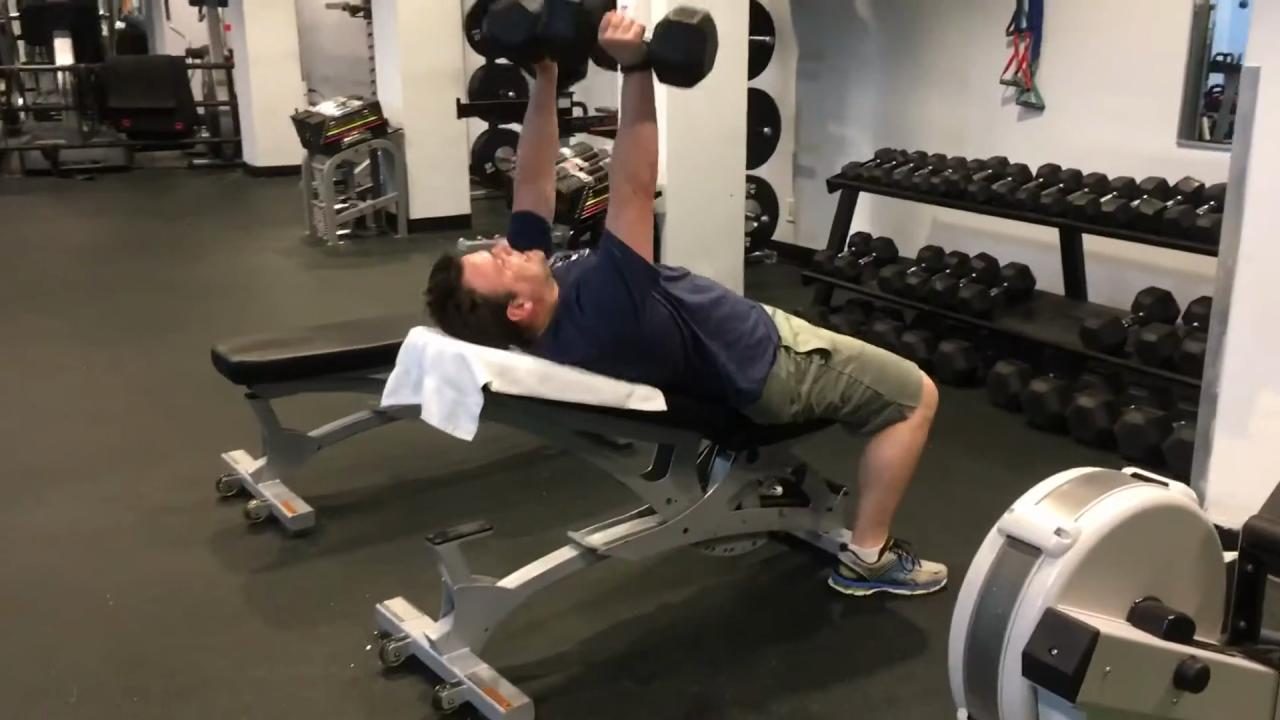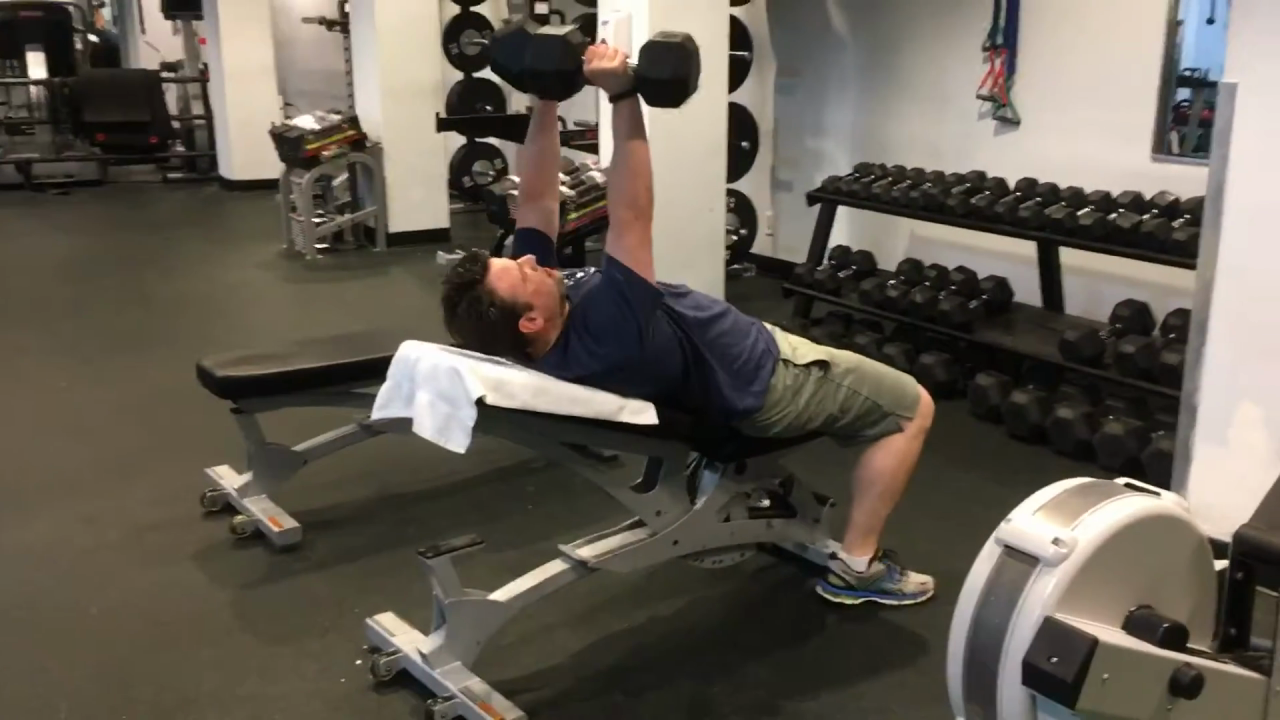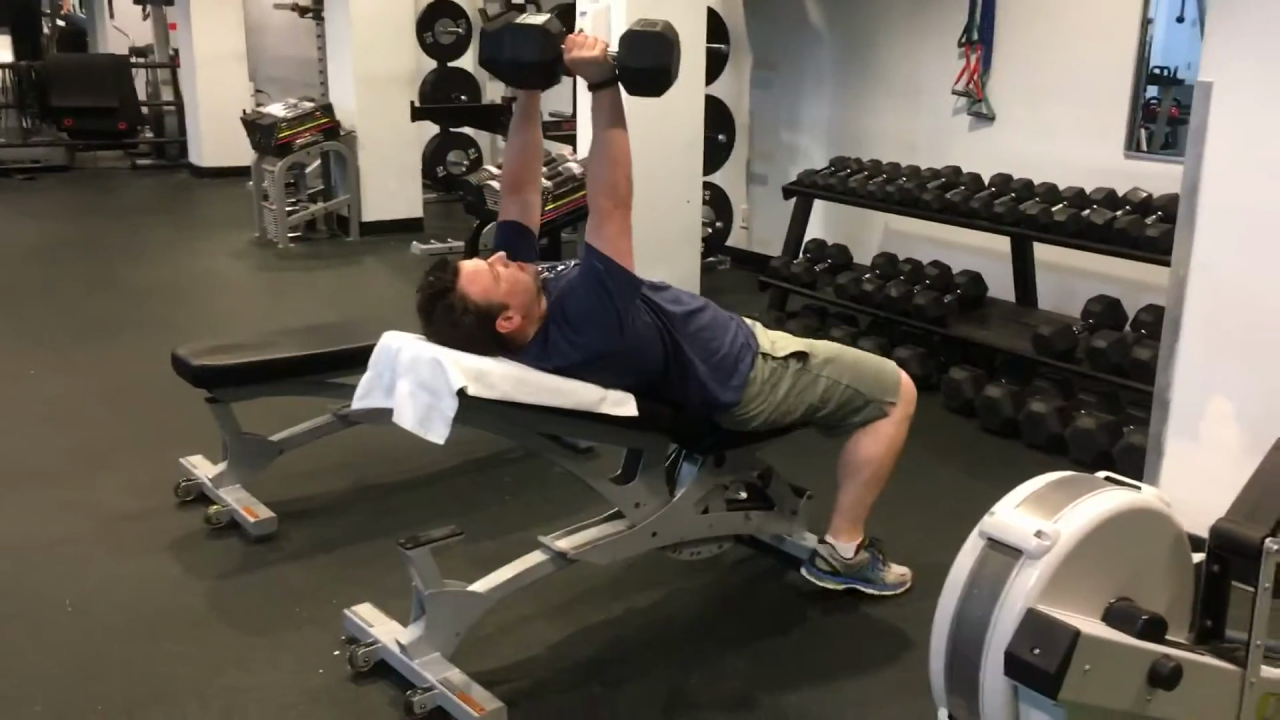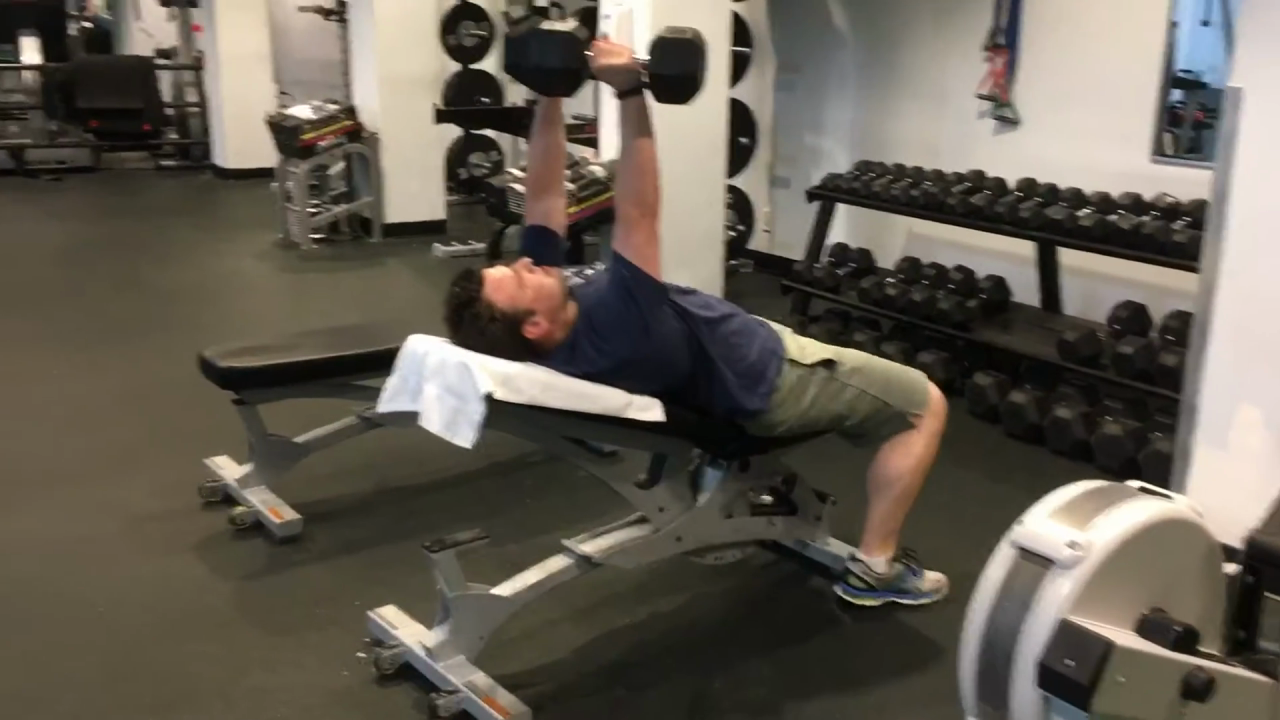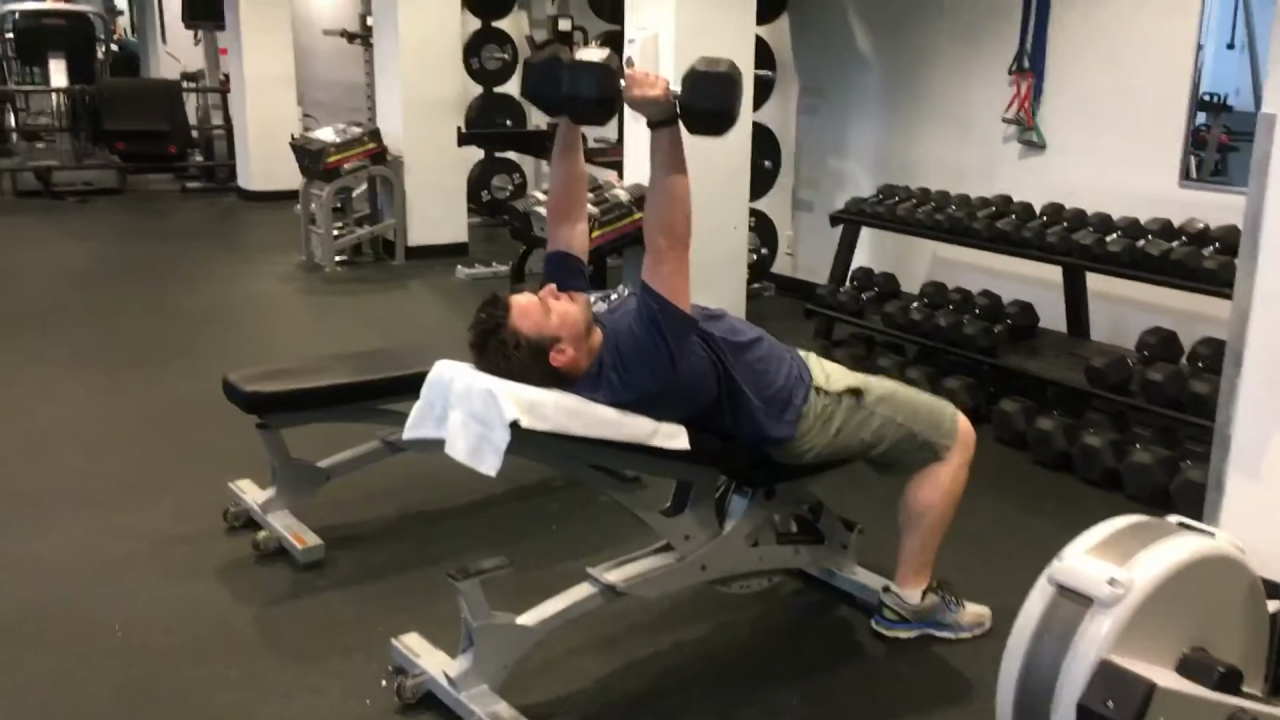
dt=0.2s
person 1, frame 1
left shoulder: (520, 280)
right shoulder: (599, 319)
left elbow: (535, 180)
right elbow: (632, 194)
left wrist: (545, 72)
right wrist: (635, 68)
left hip: (739, 330)
right hip: (762, 366)
right knee: (915, 395)
right ankle: (868, 557)
person 1, frame 2
left shoulder: (523, 294)
right shoulder: (606, 341)
left elbow: (537, 199)
right elbow: (631, 218)
left wrist: (546, 98)
right wrist: (622, 94)
right hip: (762, 381)
right knee: (912, 407)
right ankle: (856, 566)
person 1, frame 3
left shoulder: (507, 291)
right shoulder: (586, 332)
left elbow: (520, 191)
right elbow: (611, 207)
left wrist: (529, 91)
right wrist: (603, 83)
left hip: (716, 341)
right hip: (741, 375)
right knee: (895, 391)
right ankle: (842, 553)
person 1, frame 4
left shoulder: (535, 294)
right shoulder: (611, 340)
left elbow: (544, 195)
right elbow: (637, 216)
left wrist: (549, 94)
right wrist: (630, 91)
left hip: (743, 347)
right hip: (769, 380)
right knee: (925, 404)
right ankle: (875, 566)
person 1, frame 5
left shoulder: (567, 323)
right shoulder: (636, 369)
left elbow: (567, 222)
right elbow: (667, 245)
left wrist: (569, 120)
right wrist: (663, 121)
right hip: (795, 406)
right knee: (953, 434)
right ankle: (910, 598)
